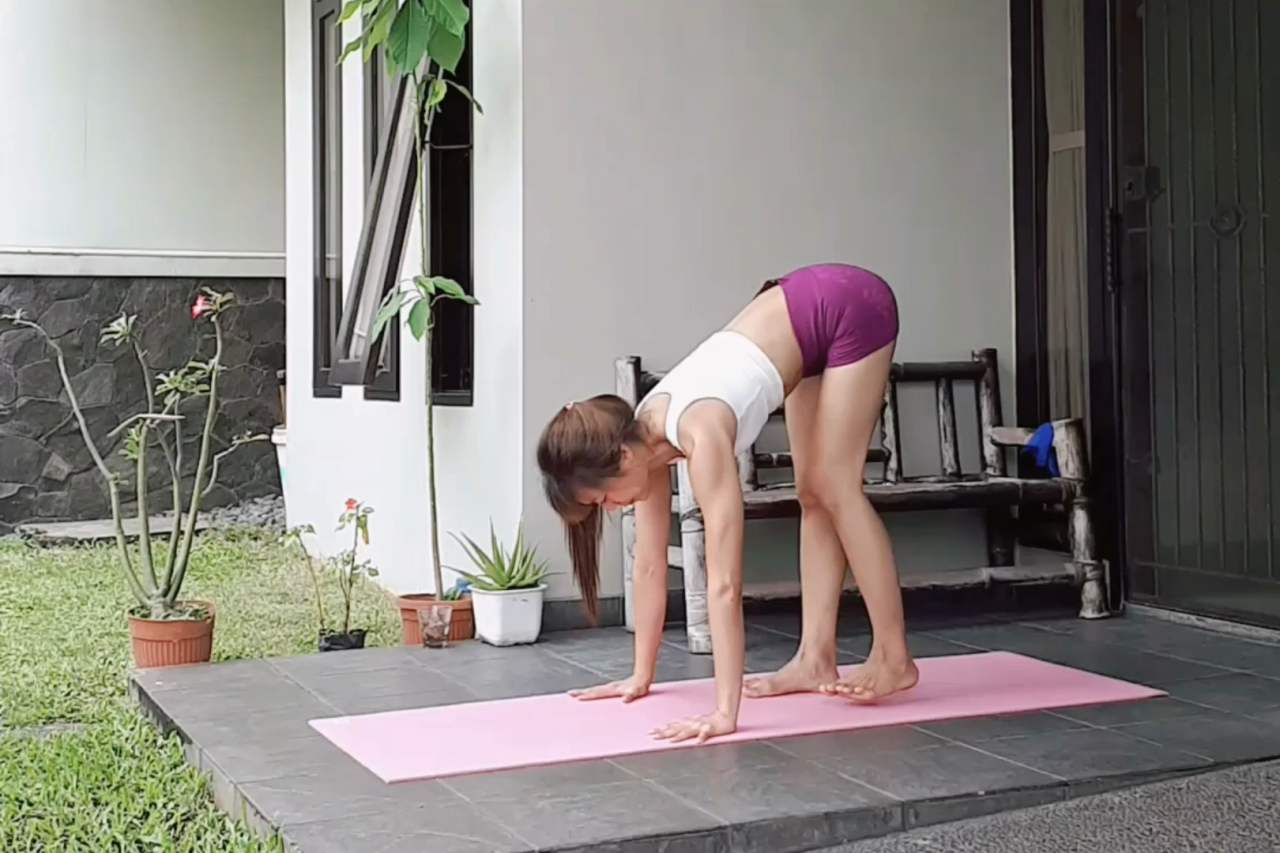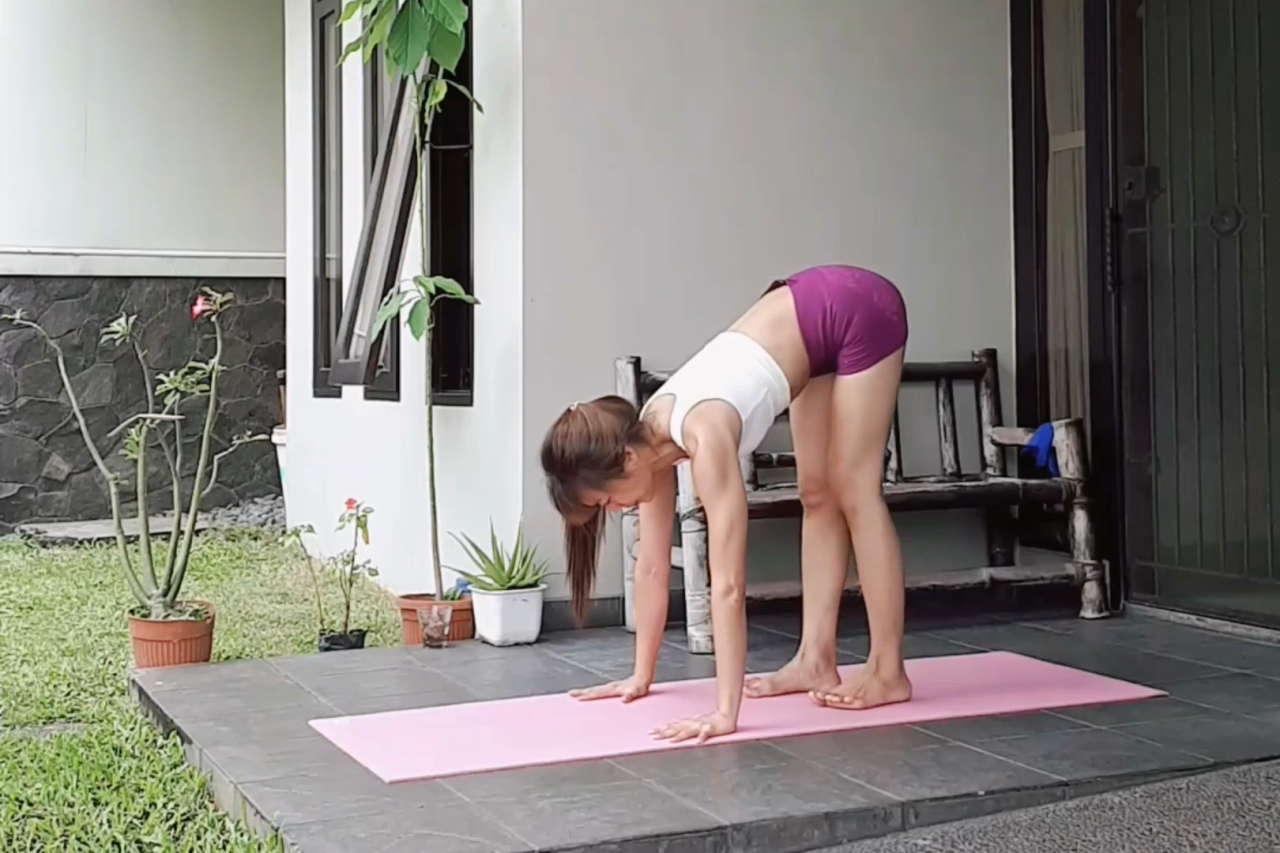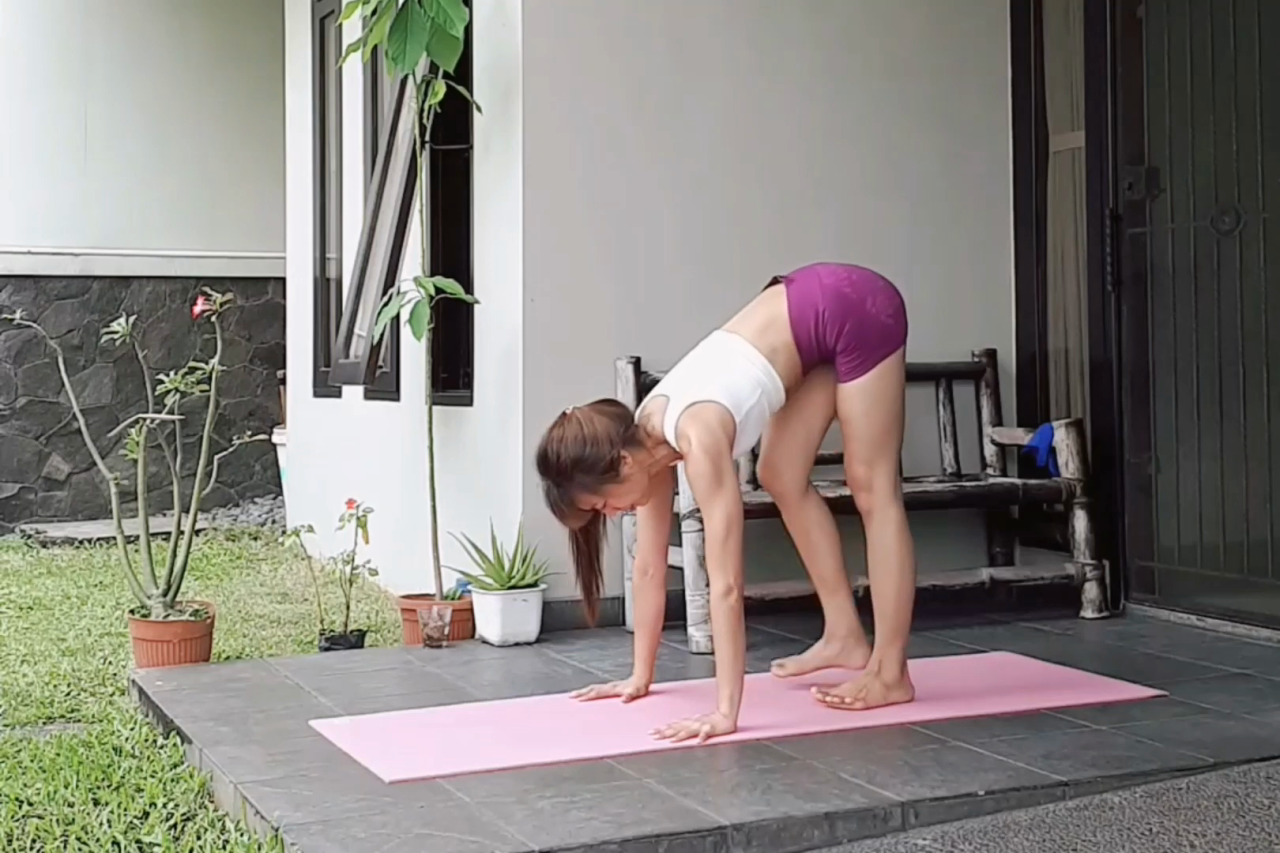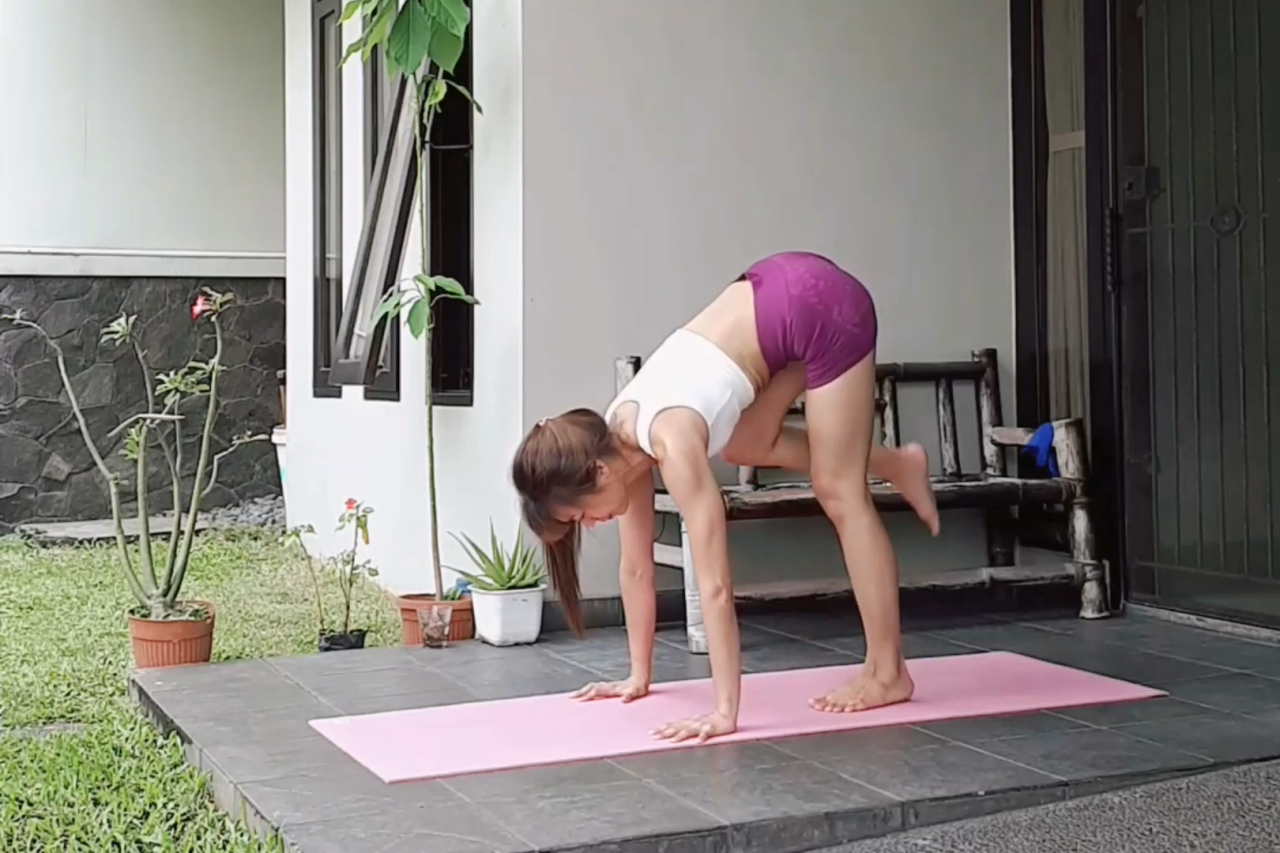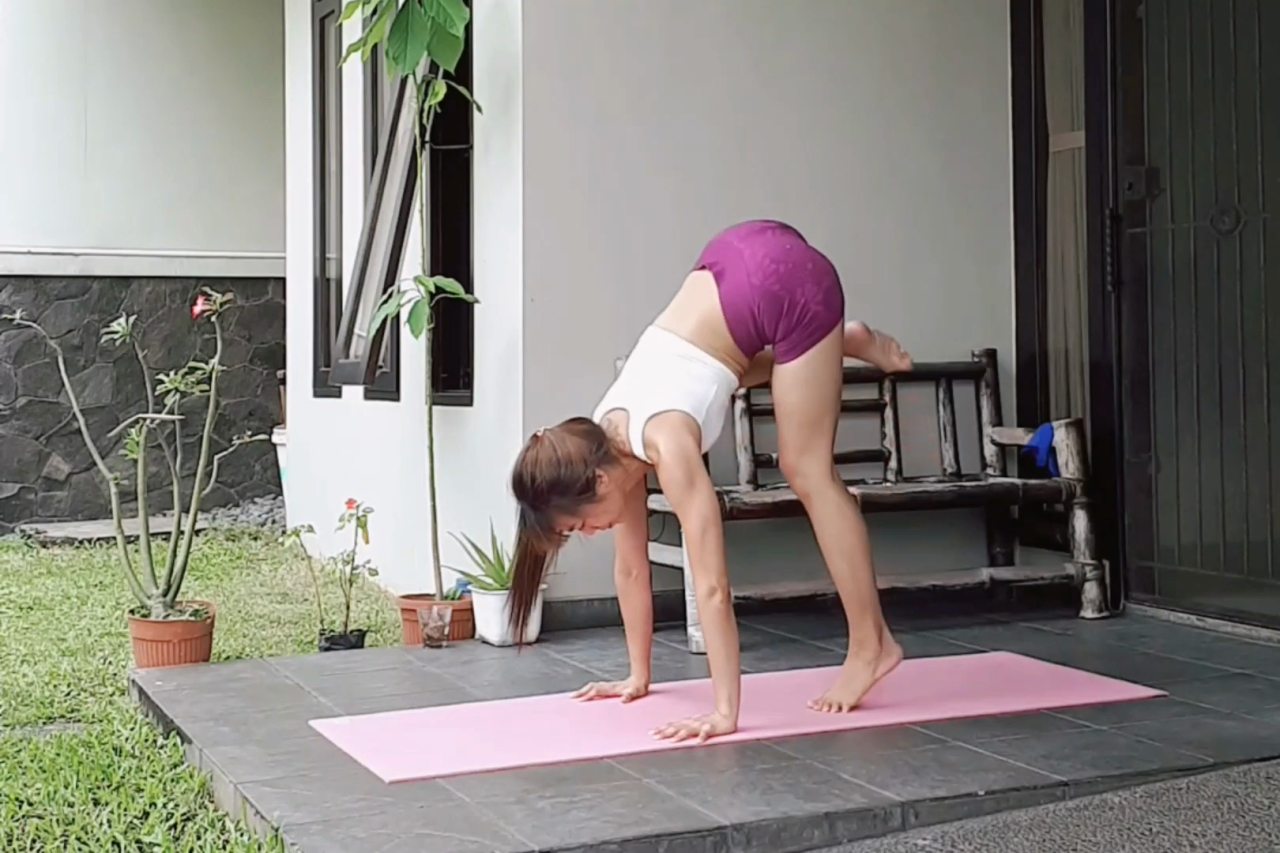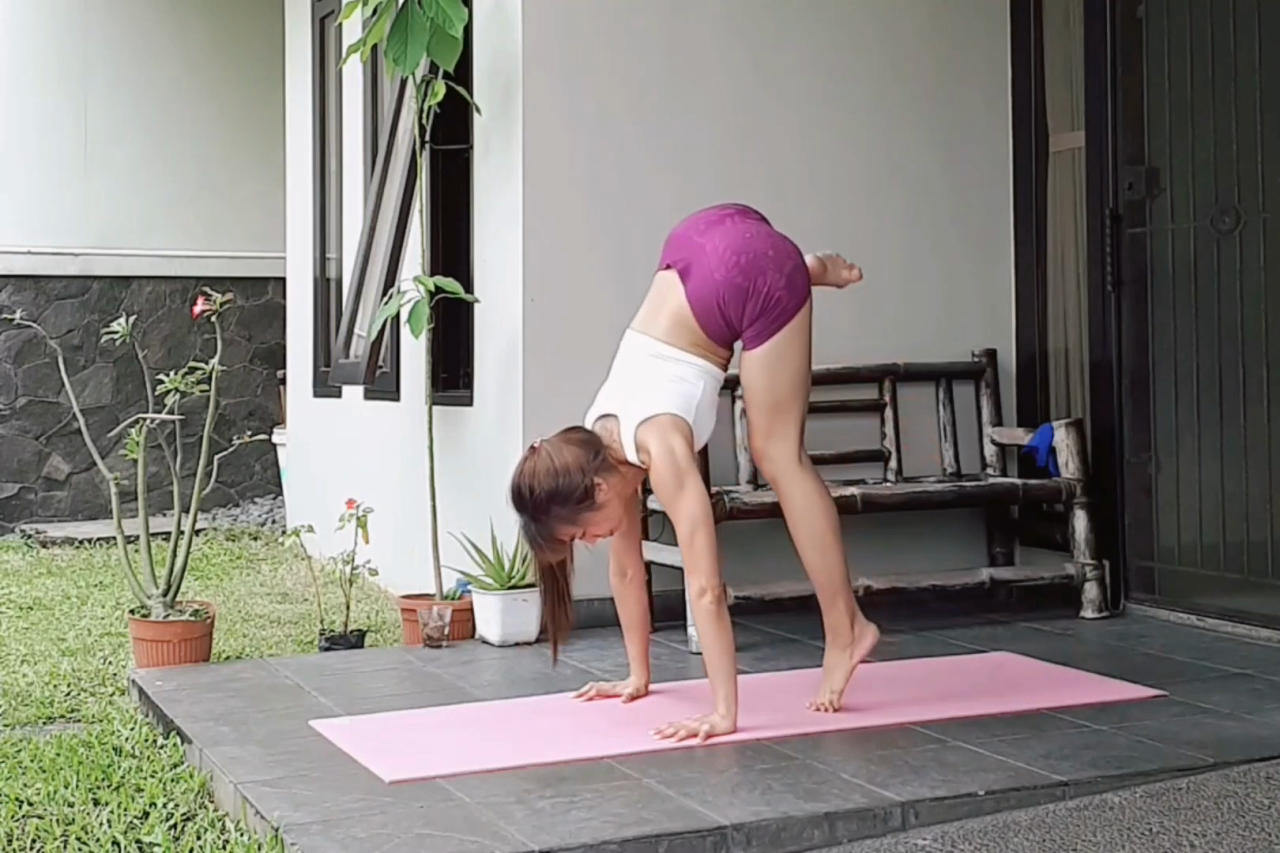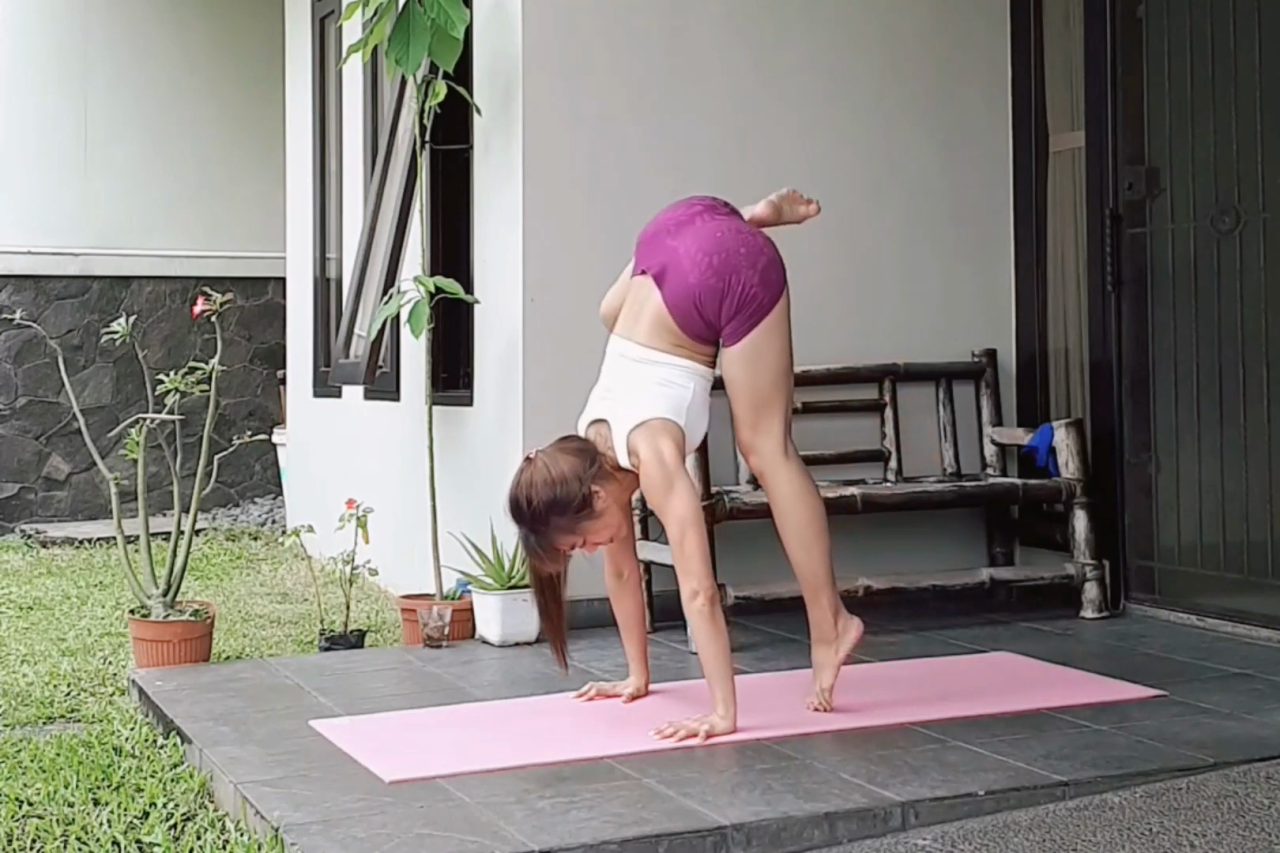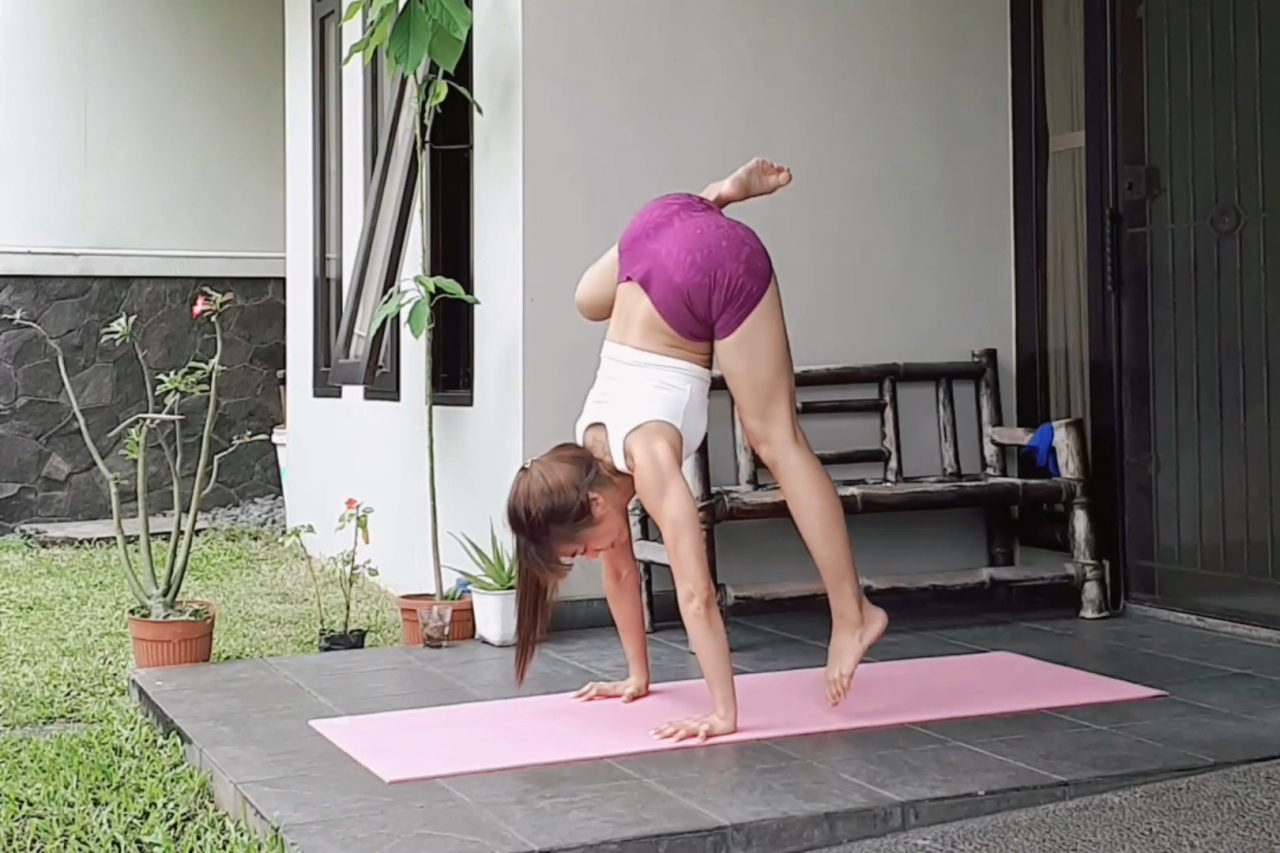
dt=0.3s
person 1, frame 1
left shoulder: (697, 432)
right shoulder: (646, 431)
left elbow: (723, 581)
right elbow: (649, 565)
left wrist: (725, 711)
right wrist: (640, 676)
left hip: (852, 307)
right hip: (807, 315)
left knee: (835, 485)
right knee: (812, 494)
left ankle: (894, 660)
right ankle: (816, 660)
person 1, frame 2
left shoulder: (702, 434)
right shoulder: (650, 435)
left elbow: (727, 583)
right elbow: (651, 566)
left wrist: (726, 712)
right wrist: (640, 675)
left hip: (860, 310)
right hip: (812, 311)
left knee: (854, 489)
right knee: (817, 492)
left ankle: (888, 671)
right ankle: (816, 661)
person 1, frame 3
left shoulder: (695, 435)
right shoulder: (646, 435)
left elbow: (725, 584)
right elbow: (649, 566)
left wrist: (726, 712)
right wrist: (640, 676)
left hip: (854, 307)
right hip: (813, 307)
left knee: (870, 487)
right knee: (782, 481)
left ankle: (891, 673)
right ankle: (845, 634)
person 1, frame 4
left shoulder: (669, 440)
right shoulder: (619, 438)
left elbow: (714, 586)
right elbow: (636, 567)
left wrist: (726, 711)
right wrist: (638, 675)
left hip: (823, 307)
right hip: (779, 293)
left knee: (838, 491)
right knee: (745, 446)
right ankle: (897, 466)
person 1, frame 5
left shoulder: (663, 441)
right shoulder: (609, 442)
left elbow: (710, 586)
right elbow: (630, 568)
left wrist: (726, 712)
right wrist: (638, 676)
left hip: (786, 280)
right hip: (738, 262)
left knee: (807, 472)
right ankle: (842, 339)
person 1, frame 6
left shoulder: (656, 444)
right shoulder: (601, 445)
left elbow: (704, 588)
right elbow: (626, 569)
left wrist: (724, 711)
right wrist: (637, 676)
left hip: (754, 266)
left knee: (777, 457)
left ankle: (846, 632)
right ankle: (807, 271)
person 1, frame 7
left shoulder: (646, 451)
right shoulder: (593, 449)
left elbow: (699, 591)
right elbow: (622, 570)
left wrist: (723, 713)
right wrist: (637, 677)
left hip: (731, 266)
left knee: (768, 453)
right knee: (613, 316)
left ankle: (830, 627)
person 1, frame 8
left shoulder: (645, 456)
right shoulder: (592, 457)
left elbow: (696, 594)
right elbow: (621, 572)
left wrist: (722, 713)
right wrist: (637, 676)
left hip: (716, 262)
left knee: (776, 442)
left ankle: (851, 615)
